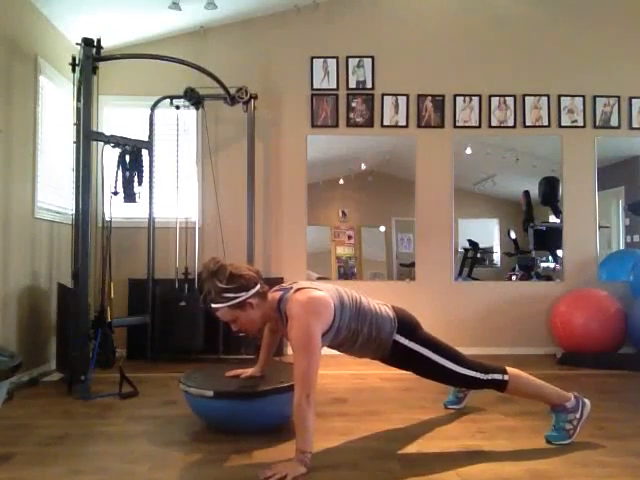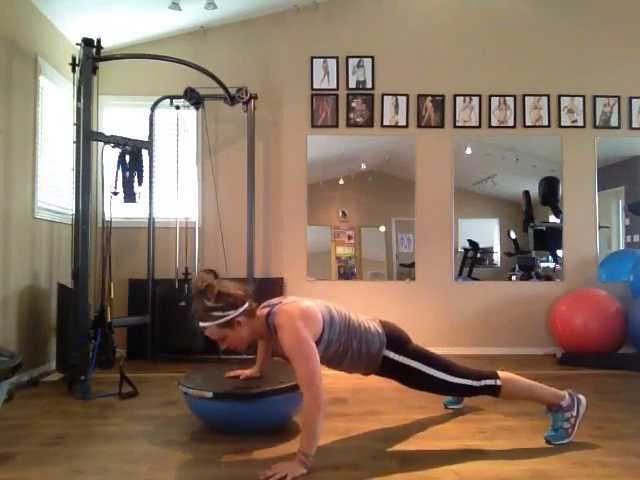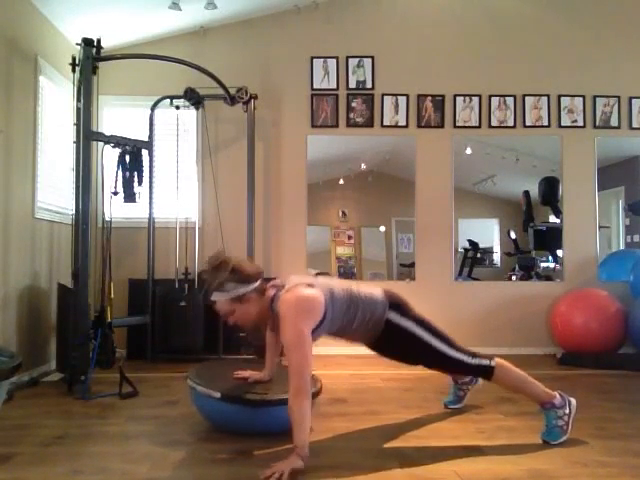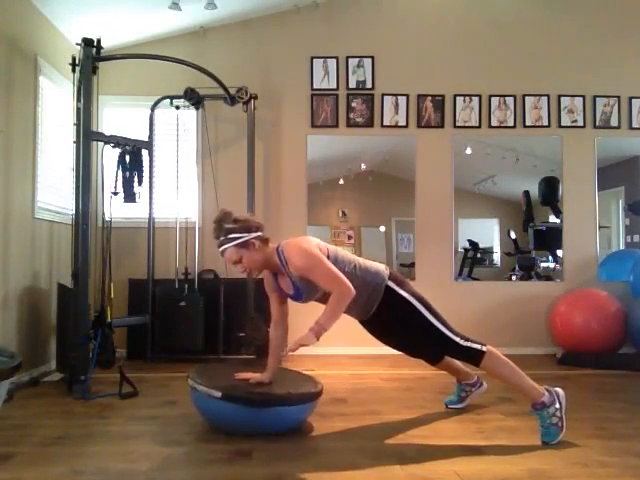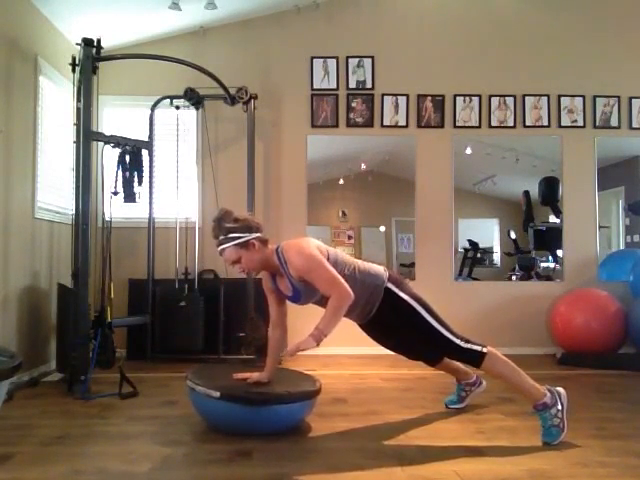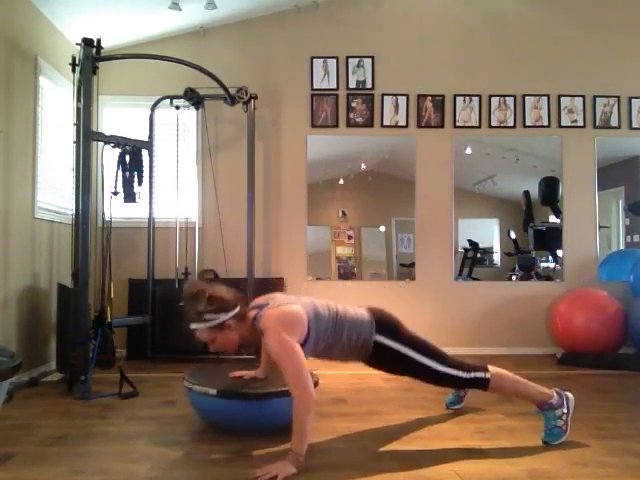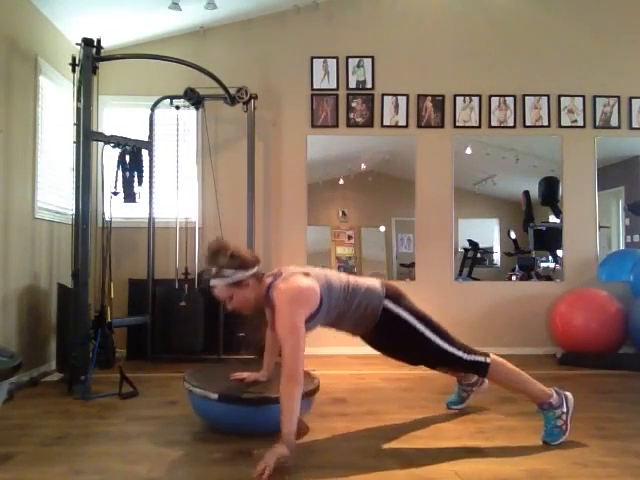
dt=0.7s
person 1, frame 1
left shoulder: (302, 312)
right shoulder: (273, 298)
left elbow: (305, 395)
right elbow: (272, 327)
right wrist: (259, 368)
left hip: (396, 334)
right hip: (381, 329)
left knee: (481, 374)
left ankle: (569, 404)
right ankle: (461, 388)
person 1, frame 2
left shoulder: (289, 325)
right shoulder: (262, 314)
left elbow: (315, 399)
right wrist: (257, 368)
left hip: (385, 350)
right hip: (372, 342)
left knee: (473, 381)
left ankle: (564, 401)
right ankle: (460, 394)
person 1, frame 3
left shoulder: (290, 310)
right shoulder: (268, 295)
left elbow: (300, 390)
right elbow: (274, 331)
right wrist: (266, 371)
left hip: (387, 317)
right hip: (371, 320)
left knee: (467, 361)
left ankle: (555, 402)
right ankle: (463, 381)
person 1, frame 4
left shoulder: (296, 252)
right shoulder: (271, 277)
left elbow: (344, 290)
right elbow: (278, 325)
left wrist: (315, 332)
right wrist: (268, 373)
left hip: (387, 293)
right hip: (369, 312)
left knee: (456, 345)
right knee: (426, 351)
left ankle: (544, 399)
right ankle: (469, 383)
person 1, frame 5
left shoulder: (297, 254)
right shoulder: (270, 277)
left elbow: (343, 294)
right elbow: (277, 326)
left wrist: (315, 338)
right wrist: (266, 373)
left hip: (386, 295)
right hip: (368, 314)
left knee: (457, 346)
right knee: (424, 353)
left ankle: (546, 399)
right ankle: (468, 382)
person 1, frame 6
left shoulder: (273, 328)
right shoulder: (256, 308)
left elbow: (304, 398)
right wrist: (261, 370)
left hip: (376, 336)
right hip: (363, 328)
left knee: (455, 373)
left ankle: (552, 400)
right ankle: (461, 386)
person 1, frame 7
left shoulder: (286, 297)
right shoulder: (269, 285)
left elbow: (293, 376)
right elbow: (274, 330)
left wrist: (285, 444)
right wrist: (263, 371)
left hip: (385, 310)
right hip: (370, 319)
left knee: (463, 356)
right knee: (425, 359)
left ankle: (552, 401)
right ankle: (467, 383)
